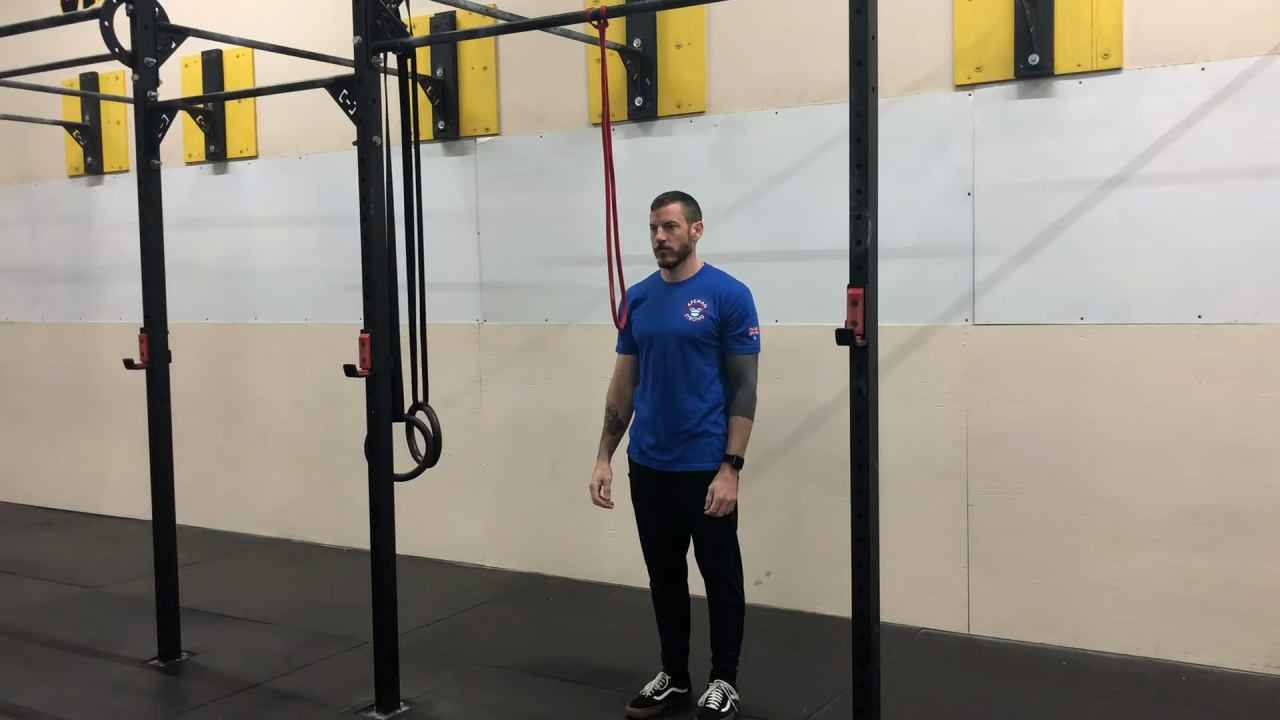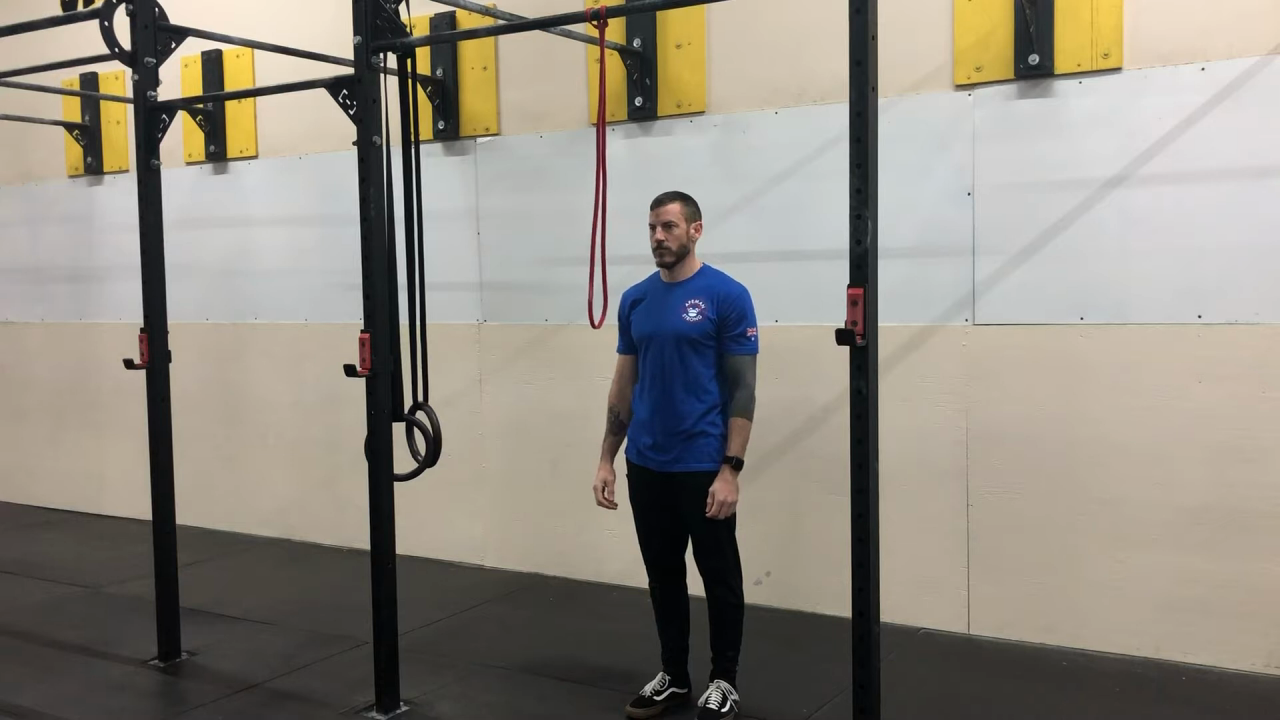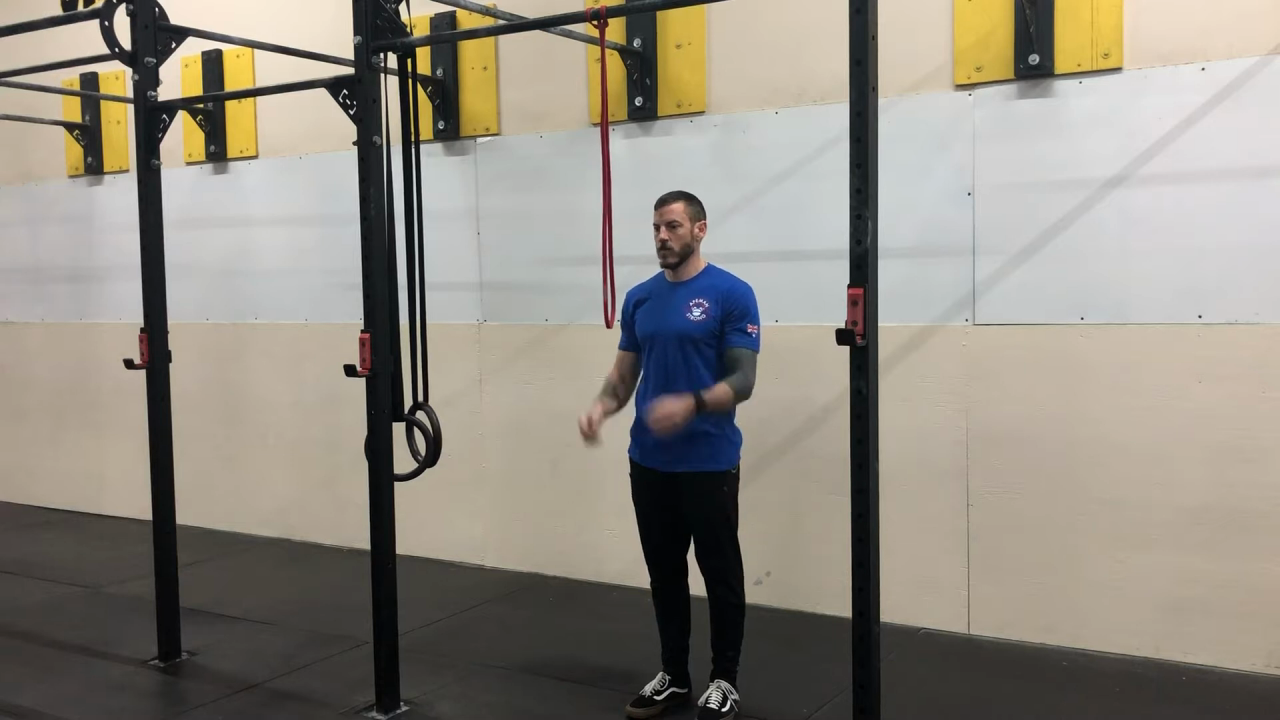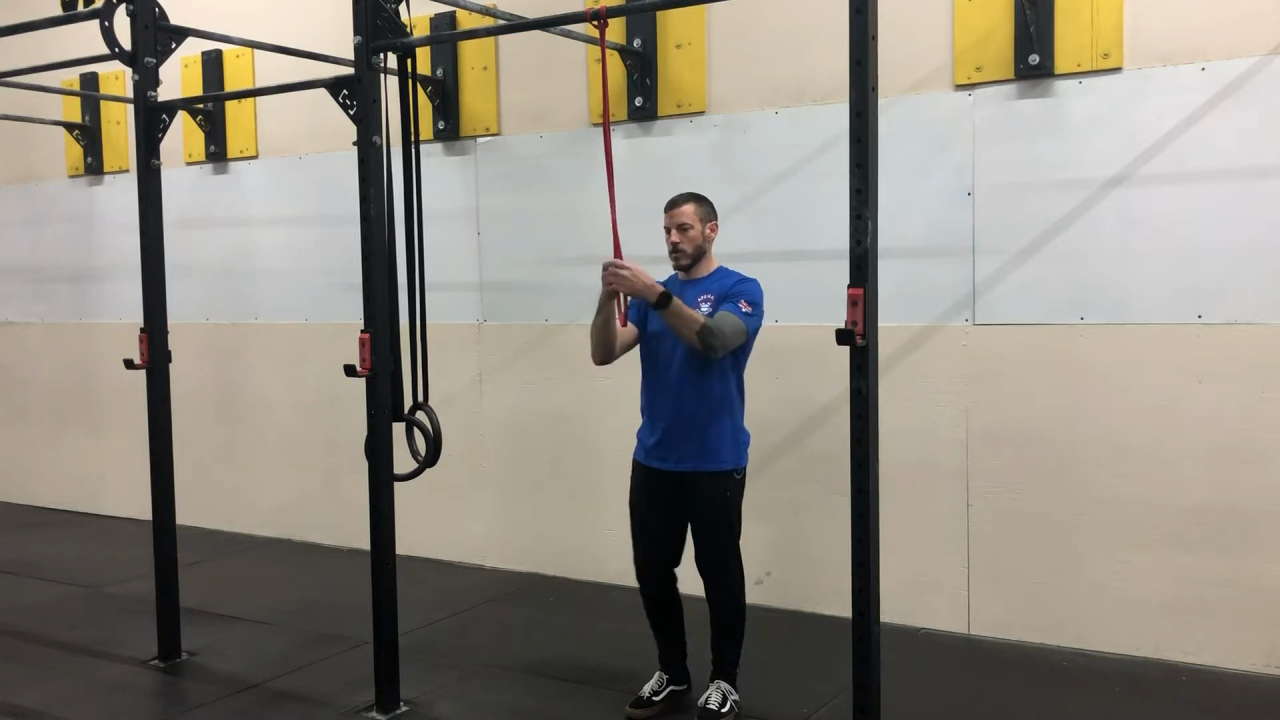
dt=0.5s
person 1, frame 1
left shoulder: (728, 295)
right shoulder: (637, 299)
left elbow: (743, 388)
right elbow: (623, 385)
left wrist: (731, 467)
right wrist: (604, 456)
left hip: (705, 466)
right hip: (648, 464)
left knee: (720, 576)
right knee: (664, 575)
right ankle: (673, 676)
person 1, frame 2
left shoulder: (726, 296)
right shoulder: (635, 300)
left elbow: (742, 389)
right elbow: (623, 386)
left wrist: (730, 469)
right wrist: (606, 459)
left hip: (703, 466)
right hip: (646, 465)
left knee: (718, 576)
right knee: (663, 576)
right ankle: (673, 676)
person 1, frame 3
left shoulder: (731, 294)
right shoulder: (639, 298)
left elbow: (743, 380)
right elbow: (625, 374)
left wrist: (691, 403)
right wrist: (601, 408)
left hip: (708, 464)
right hip: (648, 462)
left knee: (720, 574)
right knee: (664, 573)
right ankle: (673, 675)
person 1, frame 4
left shoulder: (740, 290)
right shoulder: (651, 296)
left elbow: (714, 340)
right elbow: (603, 355)
left wrist: (656, 294)
right wrist: (609, 298)
left hip: (714, 463)
right hip: (653, 459)
left knee: (719, 576)
right knee: (652, 572)
right ankle: (672, 673)
